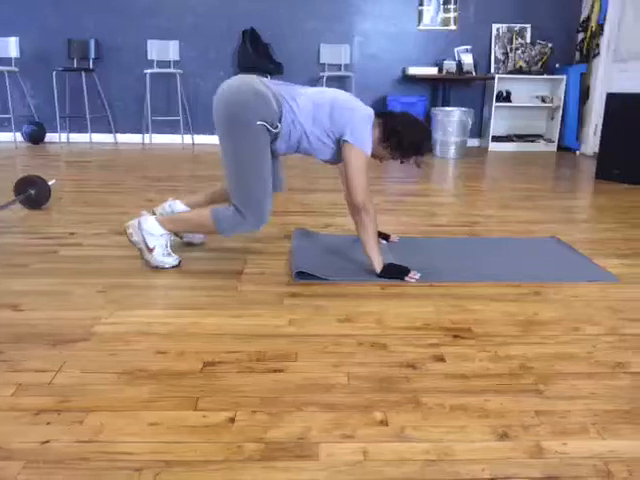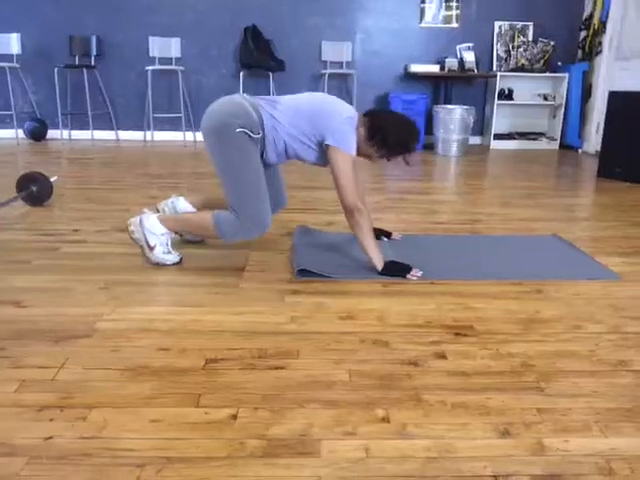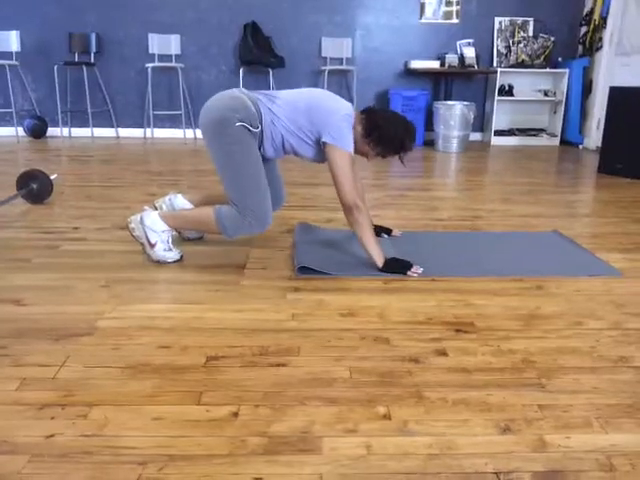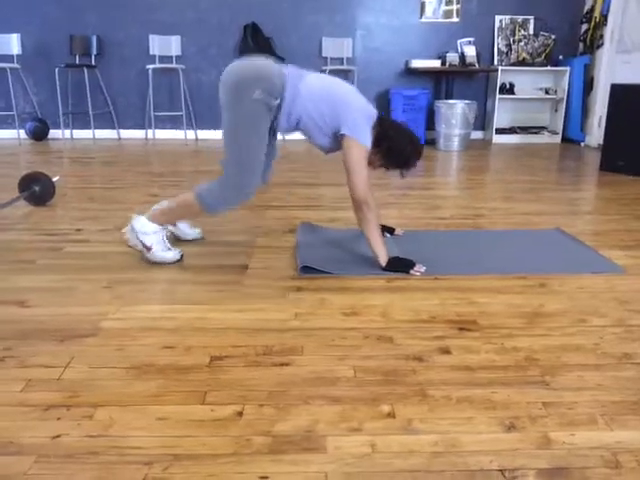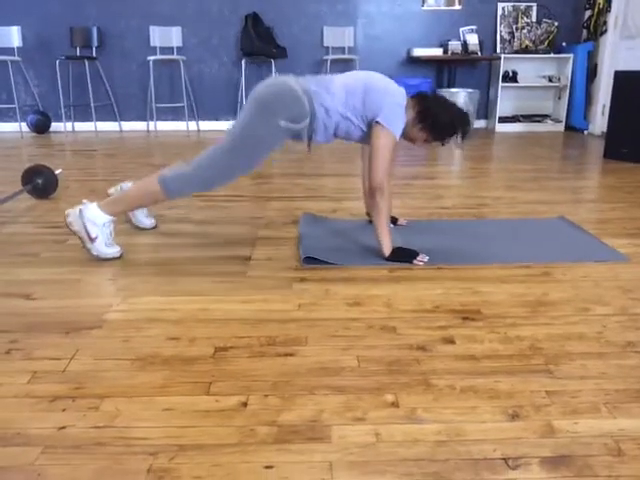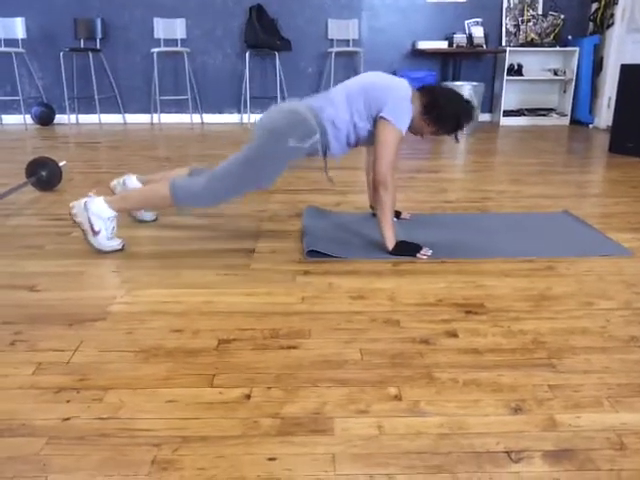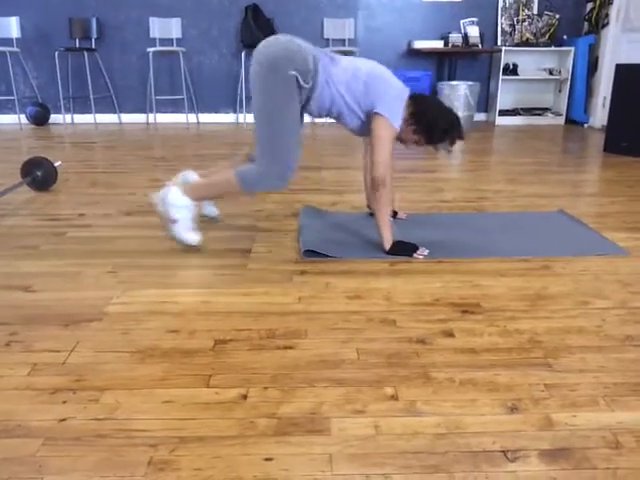
dt=0.3s
person 1, frame 1
left shoulder: (355, 122)
right shoulder: (361, 129)
left elbow: (353, 194)
right elbow: (361, 204)
left wrist: (369, 232)
right wrist: (380, 267)
left hip: (244, 97)
right hip: (247, 108)
left knee: (268, 187)
right knee: (252, 215)
left ankle: (181, 207)
right ankle: (155, 226)
person 1, frame 2
left shoulder: (348, 122)
right shoulder: (343, 130)
left elbow: (351, 188)
right elbow: (353, 204)
left wrist: (367, 230)
right wrist: (381, 264)
left hip: (238, 120)
right hip: (233, 124)
left knee: (274, 204)
right knee: (252, 224)
left ankle: (184, 206)
right ankle: (156, 225)
person 1, frame 3
left shoulder: (350, 121)
right shoulder: (340, 128)
left elbow: (352, 182)
right elbow: (351, 203)
left wrist: (368, 227)
right wrist: (382, 261)
left hip: (236, 117)
right hip: (230, 119)
left knee: (273, 201)
right knee: (255, 219)
left ankle: (181, 203)
right ankle: (156, 222)
person 1, frame 4
left shoulder: (363, 118)
right shoulder: (360, 126)
left elbow: (360, 194)
right elbow: (362, 198)
left wrist: (374, 224)
right wrist: (385, 260)
left hip: (255, 82)
right hip: (254, 87)
left knee: (253, 177)
right knee: (238, 188)
left ankle: (173, 214)
right ankle: (148, 224)
person 1, frame 5
left shoulder: (389, 98)
right shoulder: (395, 110)
left elbow: (370, 172)
right elbow: (379, 185)
left wrist: (377, 215)
right wrist: (389, 249)
left hip: (284, 99)
right hip: (283, 107)
left knee: (213, 170)
right knee: (204, 175)
left ankle: (132, 190)
right ankle: (95, 213)
person 1, frame 6
left shoulder: (394, 92)
right shoulder: (401, 106)
left elbow: (373, 162)
right elbow: (383, 179)
left wrist: (379, 209)
right wrist: (392, 243)
left hip: (291, 123)
right hip: (295, 131)
left knee: (219, 177)
right knee: (211, 189)
left ankle: (137, 184)
right ankle: (99, 207)
person 1, frame 7
left shoulder: (382, 99)
right shoulder: (391, 106)
left elbow: (373, 169)
right elbow: (380, 178)
left wrist: (378, 207)
right wrist: (389, 243)
left hip: (283, 60)
right hip: (286, 66)
left knee: (277, 159)
right knee: (276, 172)
left ankle: (194, 182)
right ankle: (180, 194)
